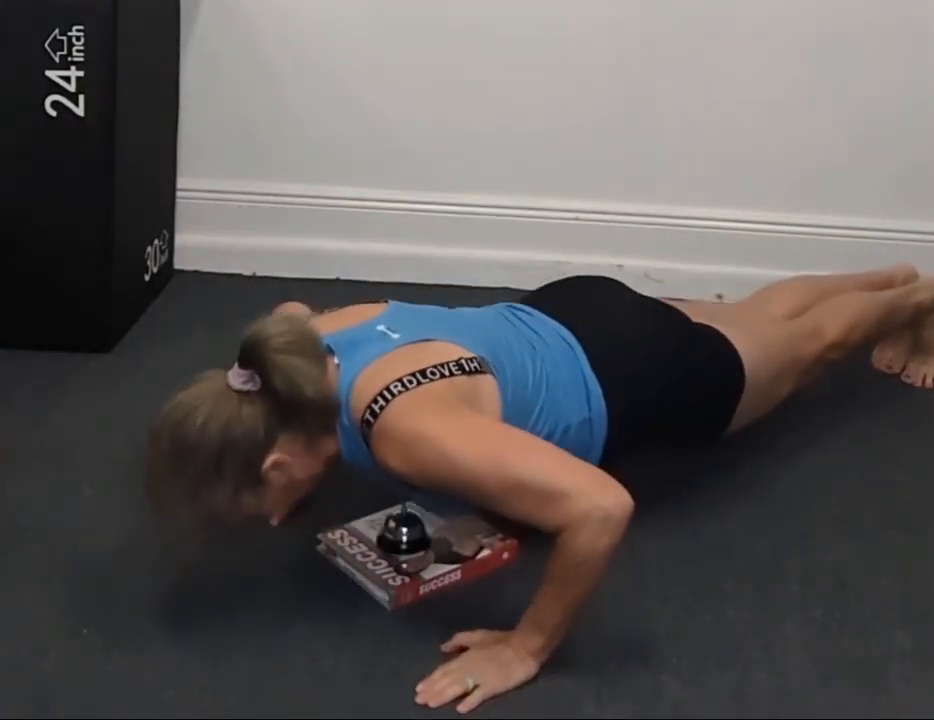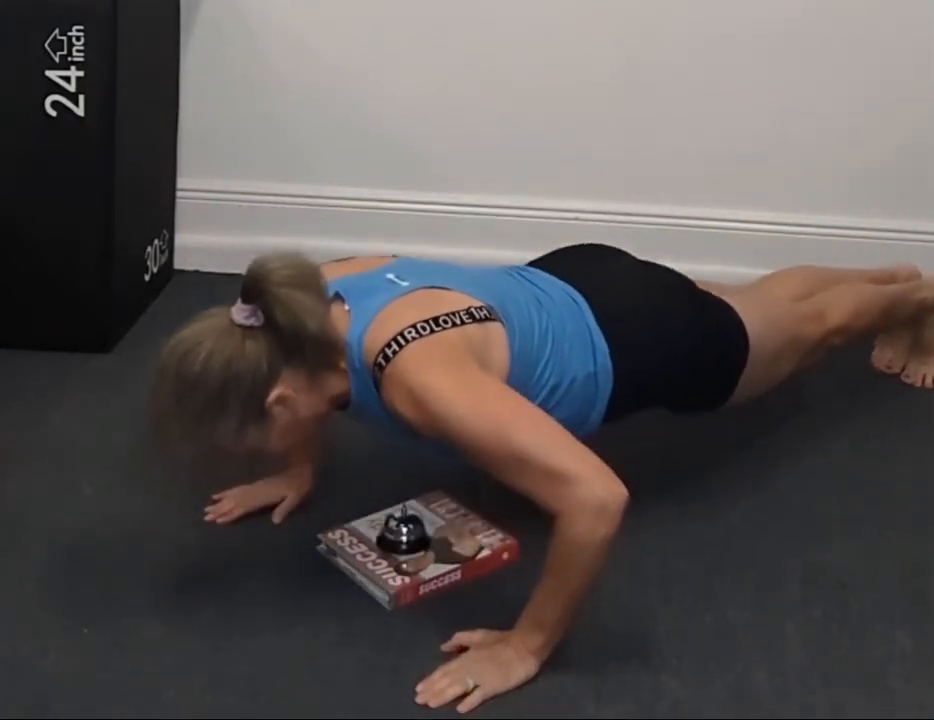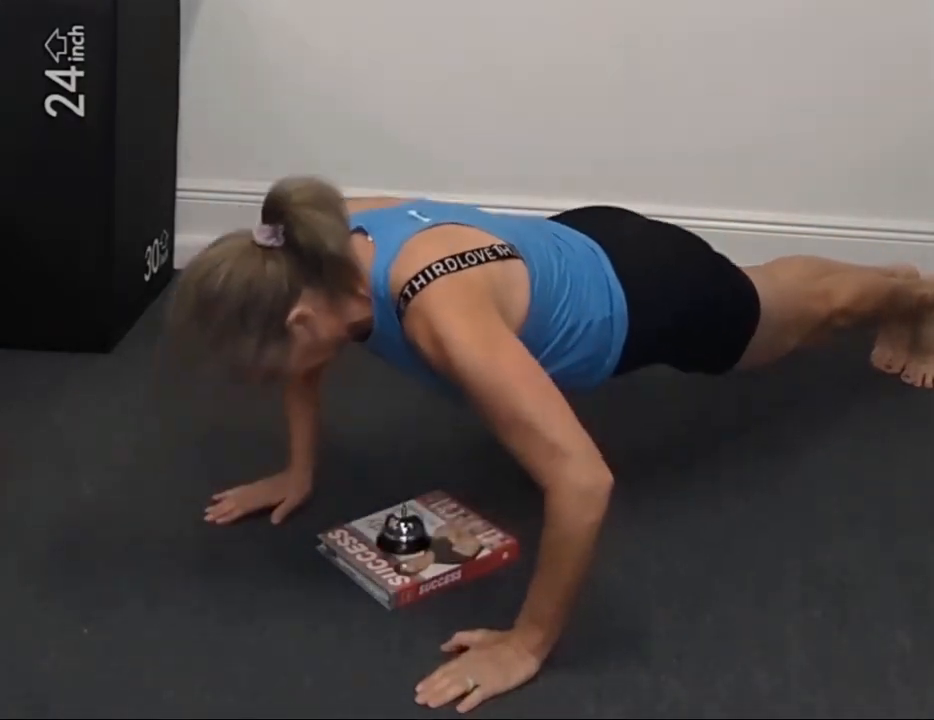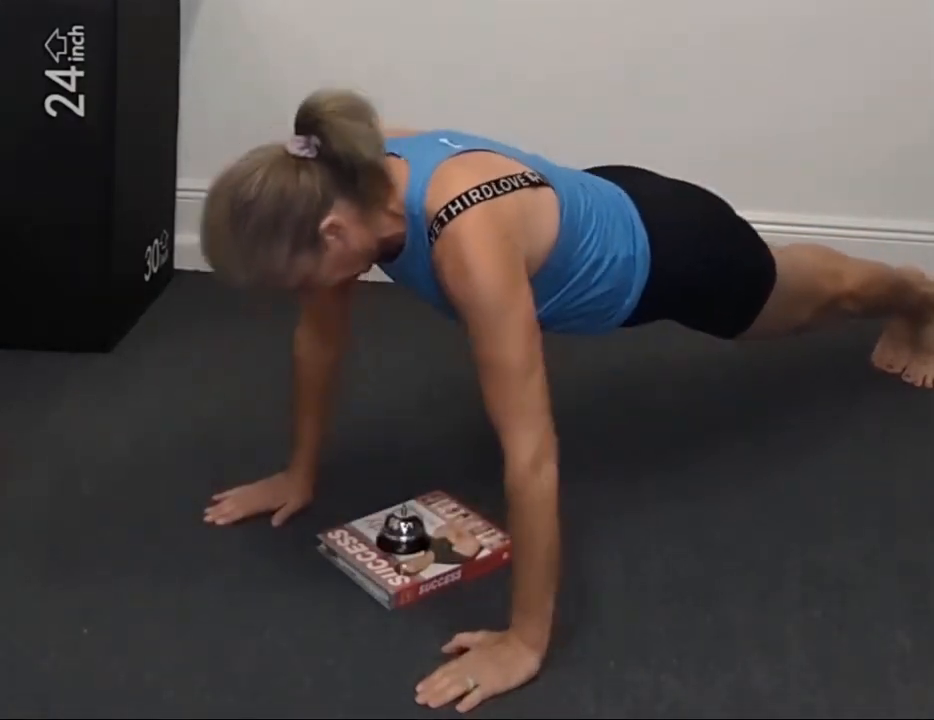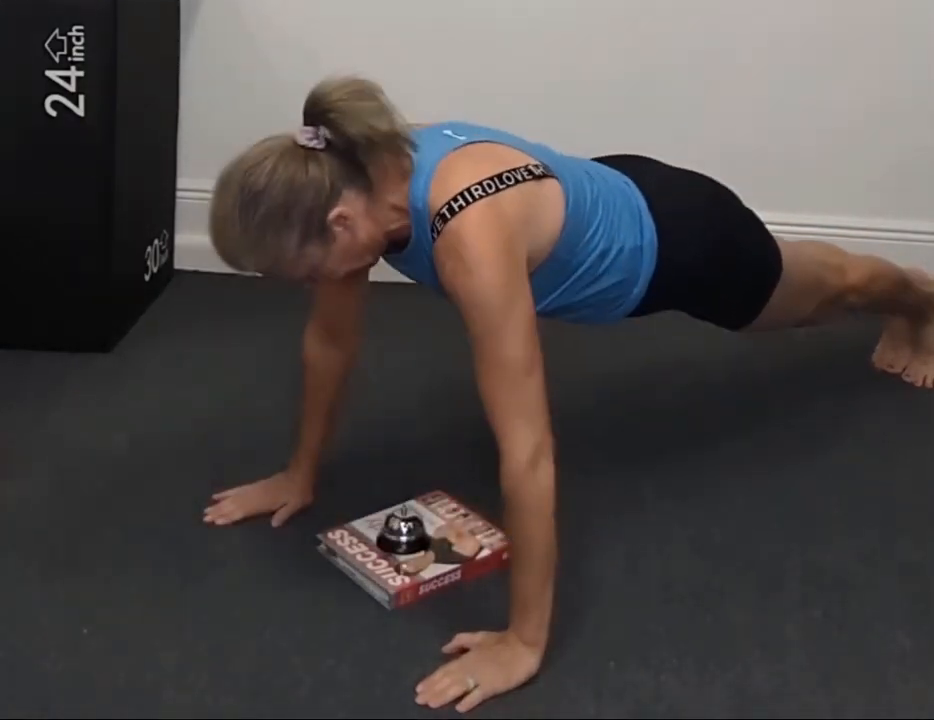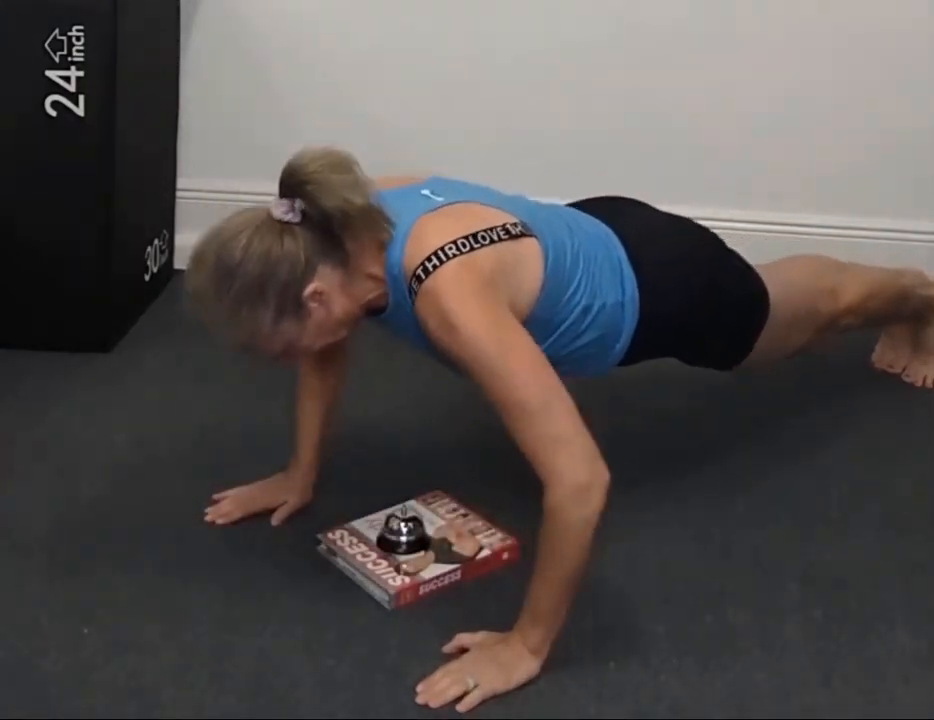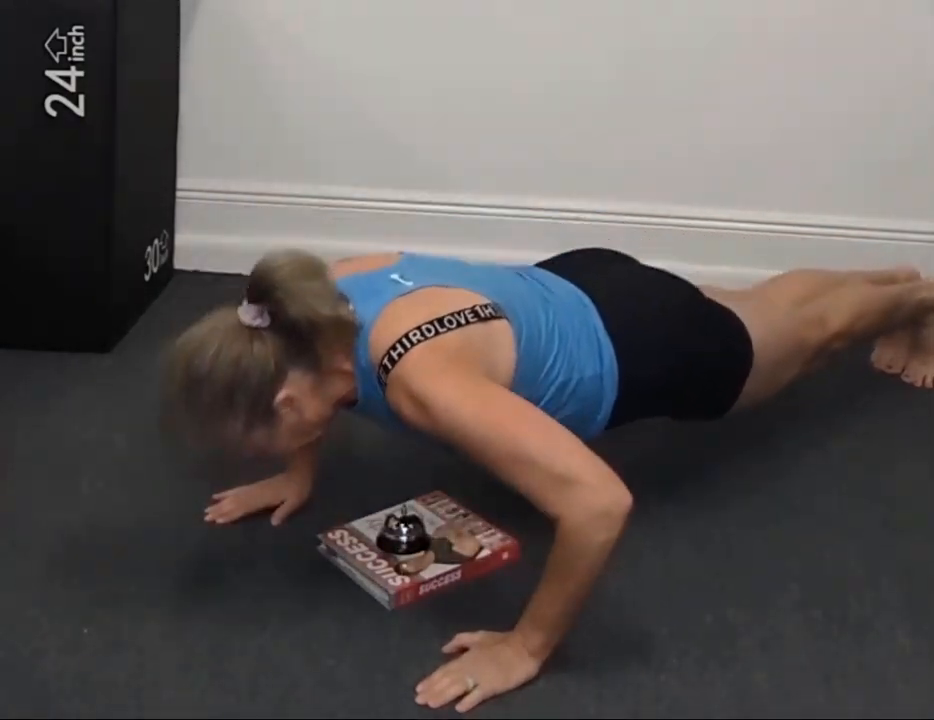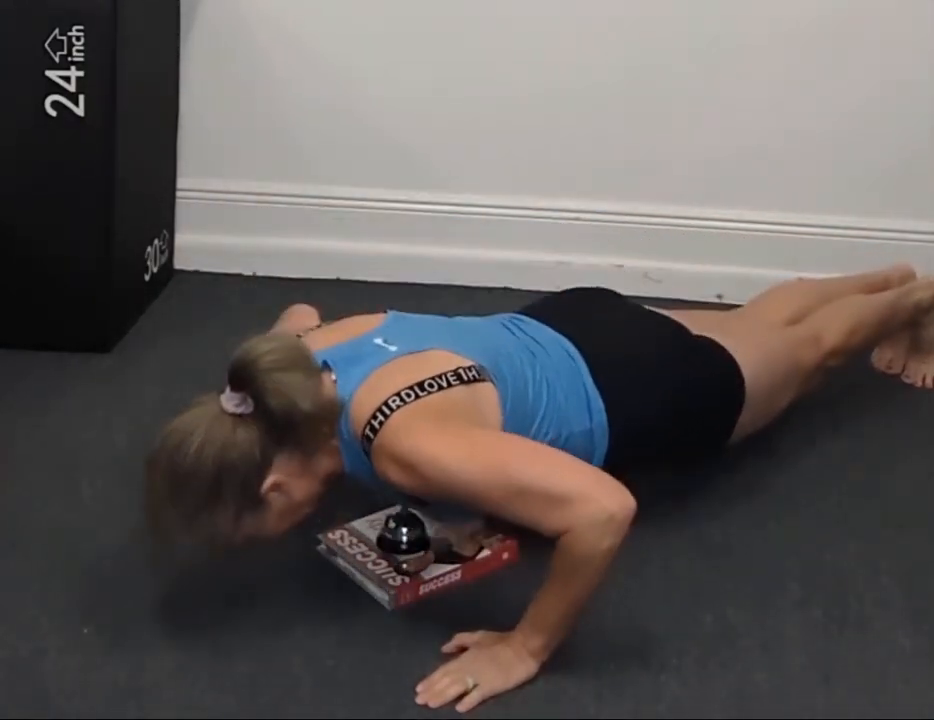
dt=0.2s
person 1, frame 1
left shoulder: (407, 429)
right shoulder: (301, 357)
left elbow: (604, 507)
left wrist: (525, 648)
right wrist: (295, 488)
left hip: (630, 384)
right hip: (562, 322)
left knee: (808, 341)
right knee: (759, 314)
person 1, frame 2
left shoulder: (418, 377)
right shoulder: (310, 305)
left elbow: (599, 498)
left wrist: (525, 647)
right wrist: (300, 474)
left hip: (638, 345)
right hip: (569, 288)
left knee: (813, 326)
right knee: (758, 296)
person 1, frame 3
left shoulder: (442, 313)
right shoulder: (327, 247)
left elbow: (586, 484)
right elbow: (303, 356)
left wrist: (527, 645)
right wrist: (298, 471)
left hip: (653, 299)
right hip: (584, 255)
left knee: (812, 311)
right knee: (762, 280)
person 1, frame 4
left shoulder: (469, 240)
right shoulder: (351, 182)
left elbow: (532, 453)
right elbow: (318, 336)
left wrist: (525, 643)
right wrist: (300, 477)
left hip: (672, 253)
right hip: (609, 216)
left knee: (822, 296)
right knee: (801, 298)
person 1, frame 5
left shoulder: (470, 234)
right shoulder: (360, 171)
left elbow: (527, 449)
right elbow: (329, 328)
left wrist: (523, 642)
right wrist: (302, 475)
left hip: (677, 241)
right hip: (612, 203)
left knee: (827, 288)
right knee: (807, 292)
person 1, frame 6
left shoulder: (450, 300)
right shoulder: (342, 227)
left elbow: (581, 478)
right elbow: (329, 334)
left wrist: (527, 644)
right wrist: (302, 469)
left hip: (662, 291)
right hip: (594, 239)
left knee: (823, 304)
right knee: (777, 280)
person 1, frame 7
left shoulder: (421, 385)
right shoulder: (315, 298)
left elbow: (602, 502)
left wrist: (526, 647)
right wrist: (299, 474)
left hip: (640, 349)
right hip: (574, 292)
left knee: (814, 328)
right knee: (761, 302)
person 1, frame 8
left shoulder: (403, 445)
right shoulder: (300, 362)
left elbow: (606, 510)
left wrist: (525, 649)
right wrist: (296, 457)
left hip: (630, 397)
right hip: (564, 331)
left knee: (808, 346)
right knee: (751, 321)
